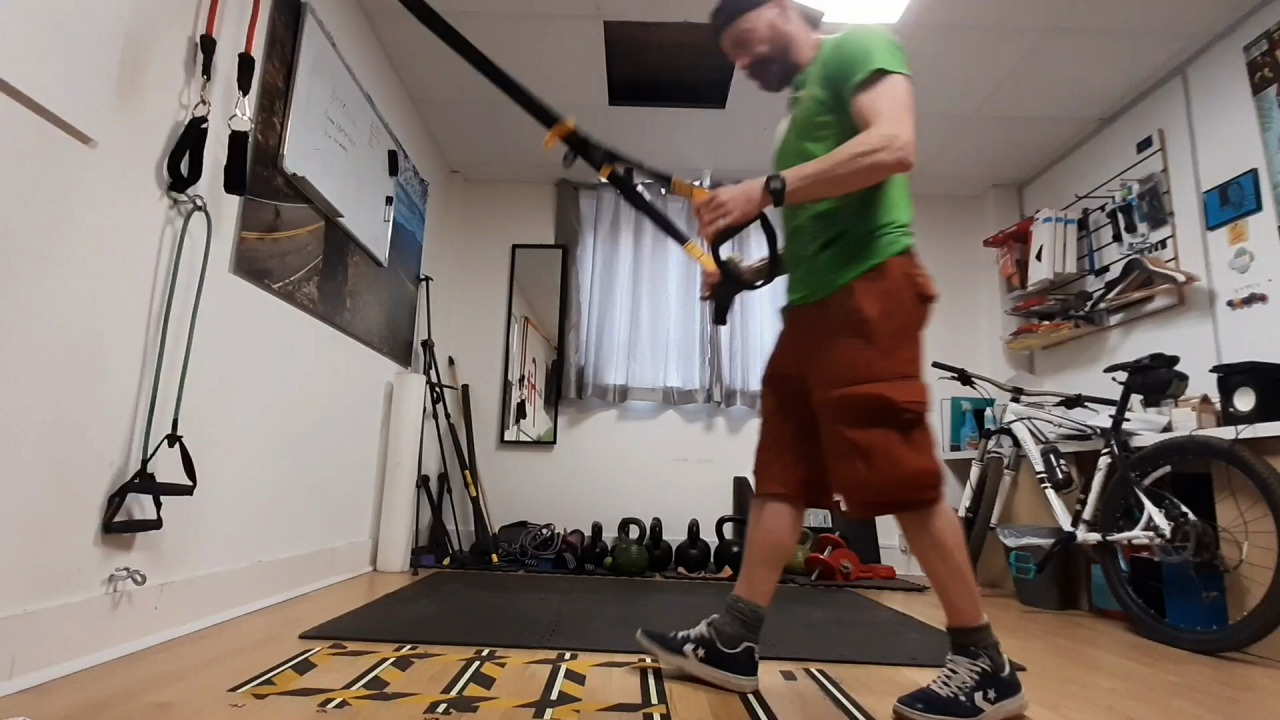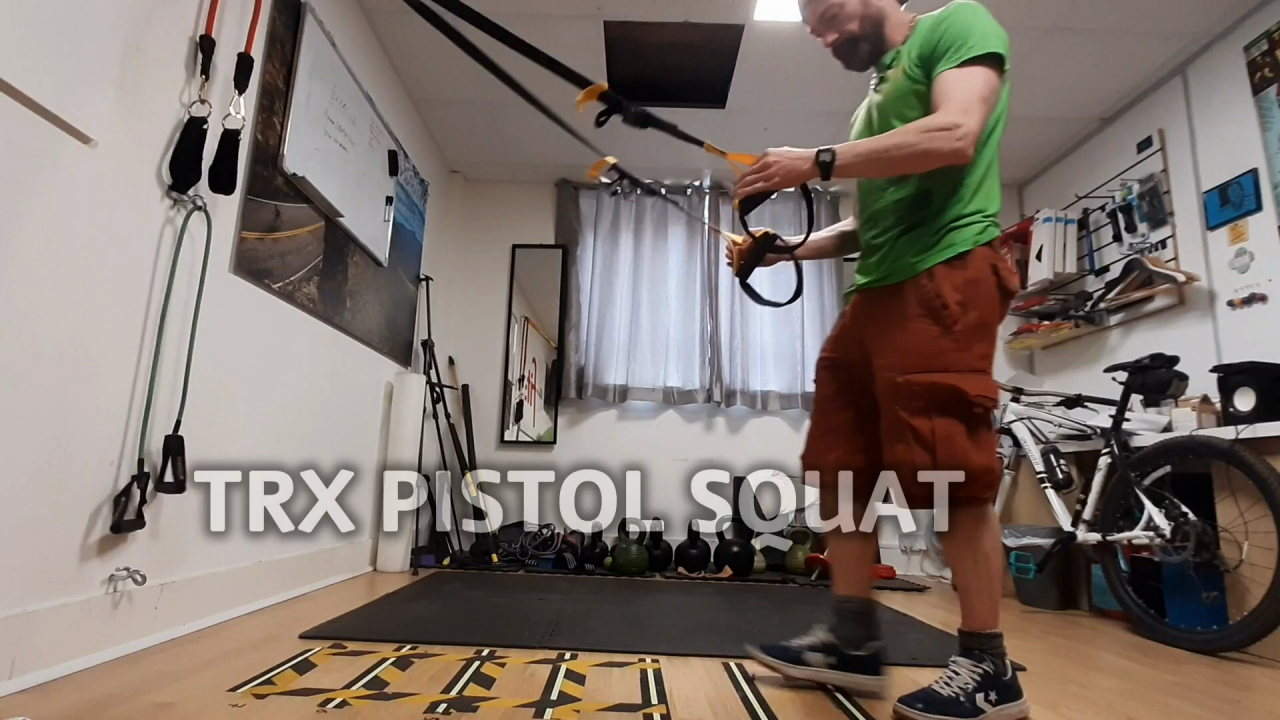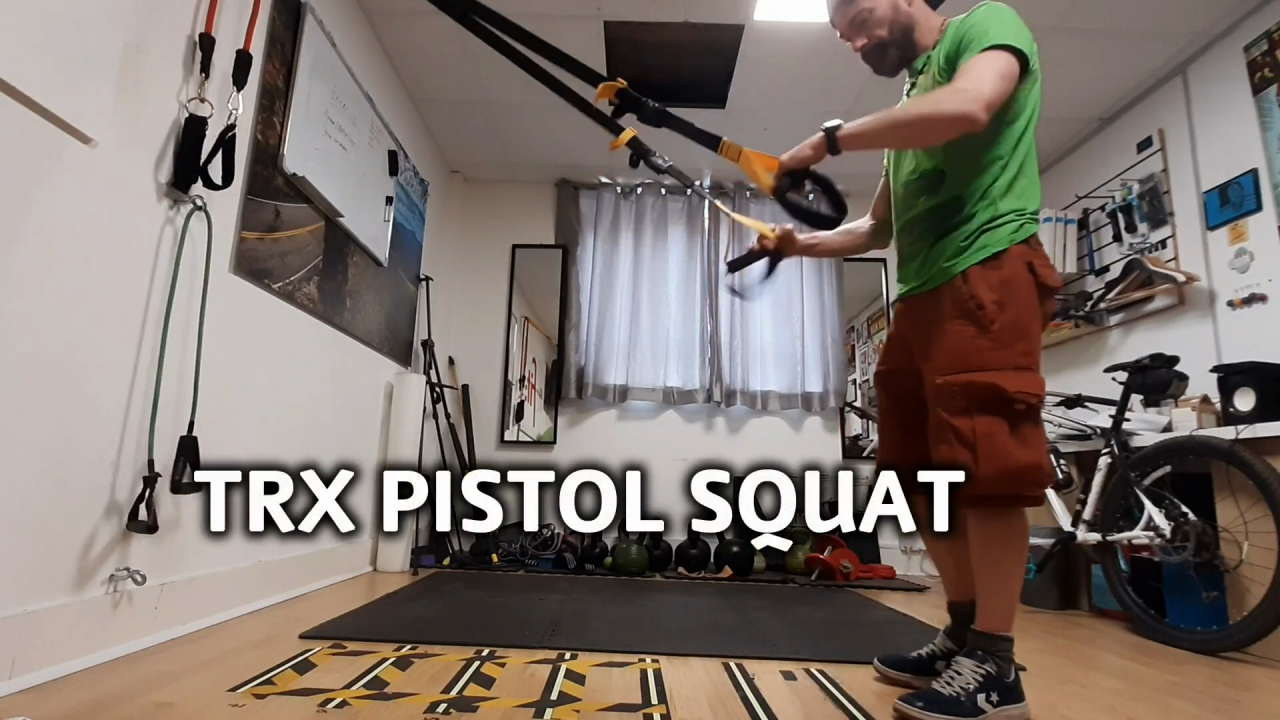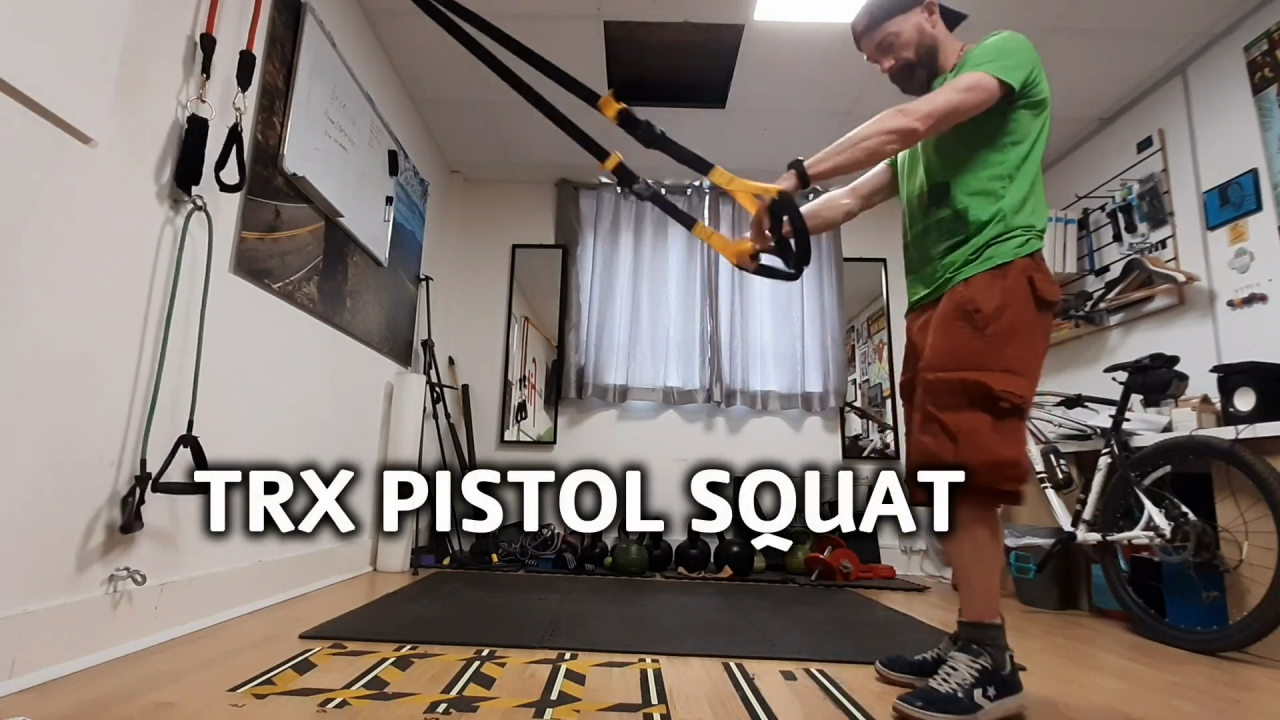
dt=0.4s
person 1, frame 1
right shoulder: (802, 108)
left elbow: (892, 146)
left wrist: (767, 192)
left hip: (871, 292)
right hip: (812, 308)
left knee: (898, 474)
right knee: (779, 476)
right ankle: (730, 640)
person 1, frame 2
right shoulder: (877, 101)
left elbow: (954, 138)
left wrist: (818, 161)
right wrist: (785, 248)
left hip: (944, 281)
right hip: (875, 294)
left knee: (950, 468)
right knee: (844, 464)
right ankle: (851, 634)
person 1, frame 3
right shoulder: (907, 124)
left elbow: (965, 108)
right elbow: (876, 229)
left wrist: (831, 138)
right wrist: (798, 240)
left hip: (986, 279)
right hip: (920, 296)
left knee: (985, 471)
right knee: (926, 474)
right ankle: (964, 639)
person 1, frame 4
right shoulder: (925, 132)
left elbow: (909, 124)
right elbow: (850, 202)
left wrist: (799, 172)
right wrist: (775, 231)
left hip: (995, 282)
right hip: (934, 302)
left knee: (965, 461)
right knee: (945, 472)
left ankle: (986, 662)
right ankle: (978, 645)
